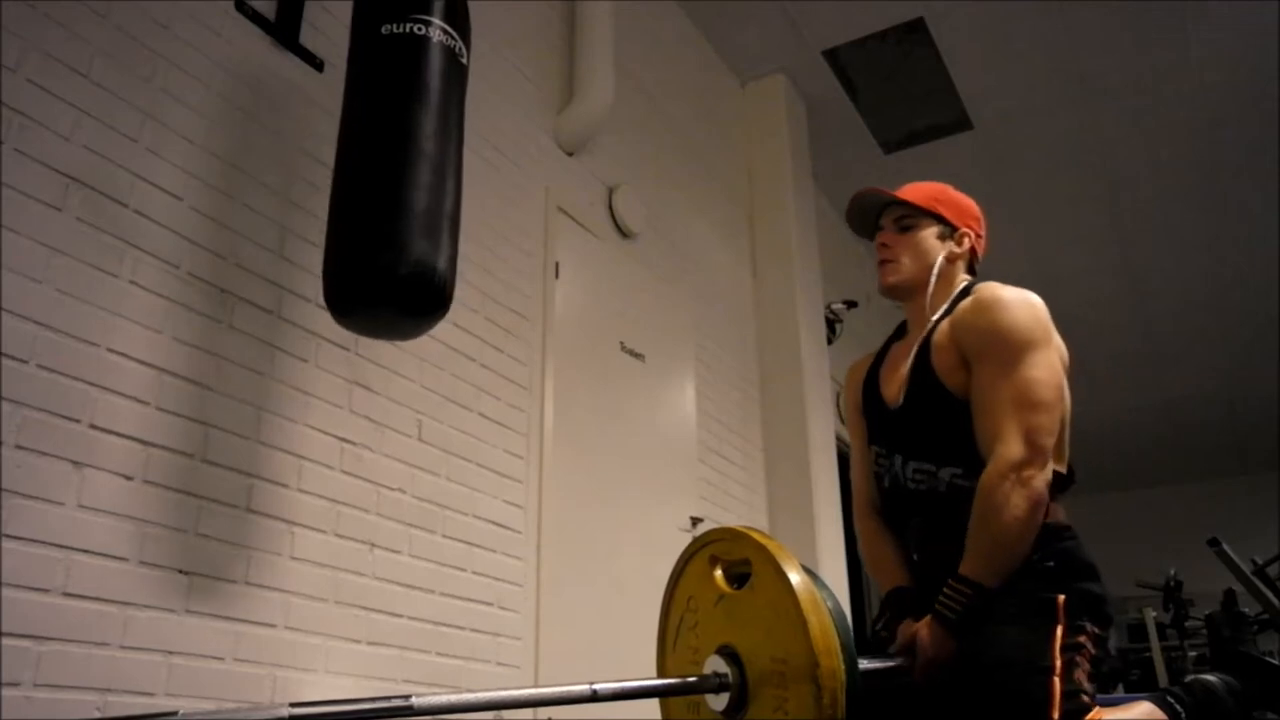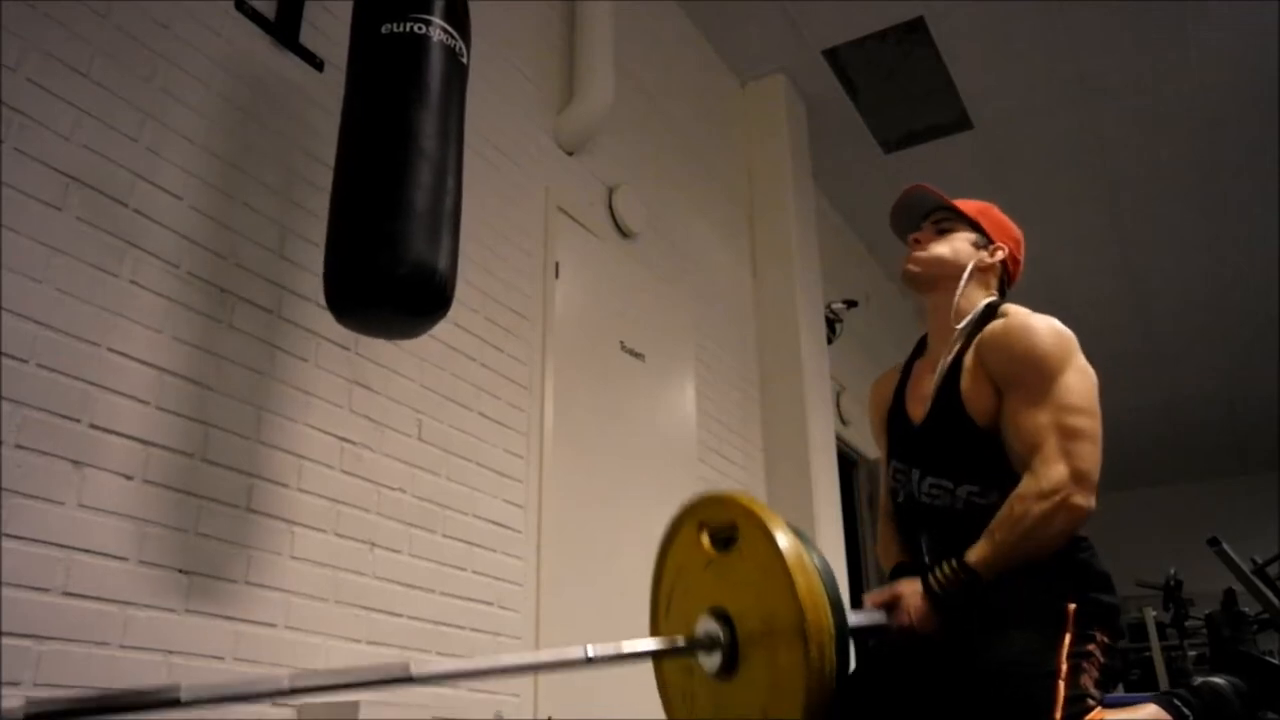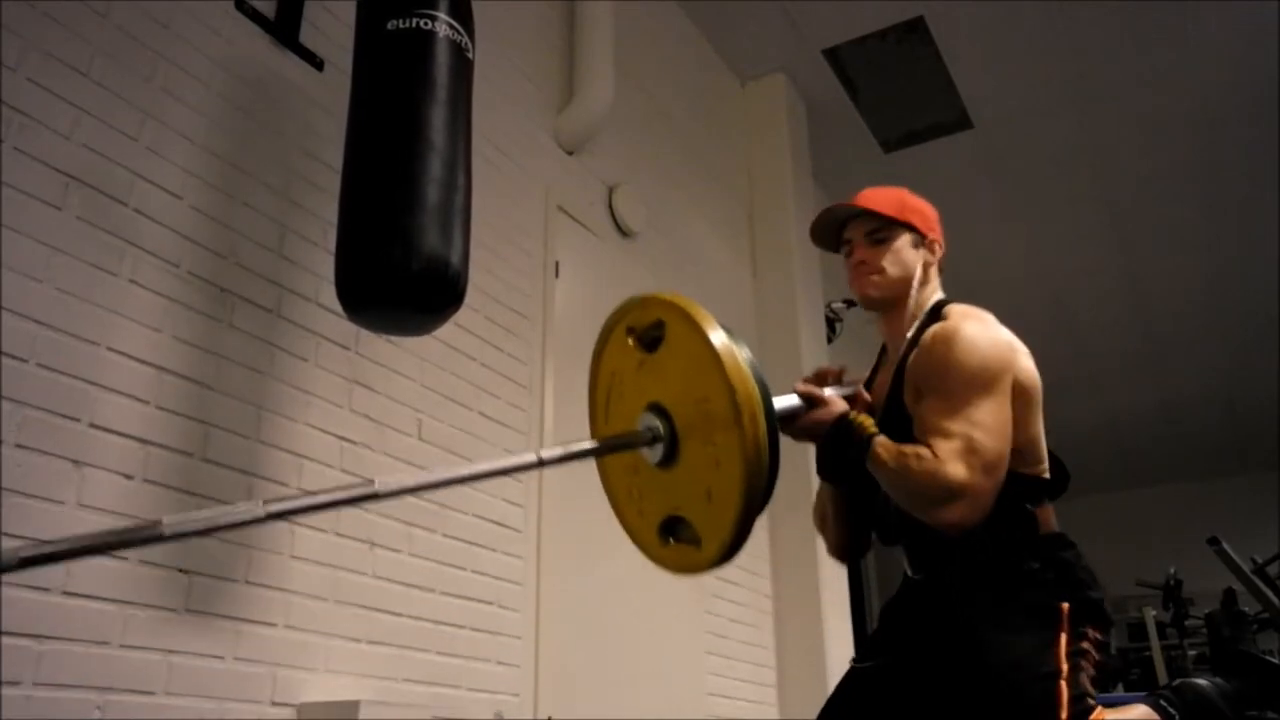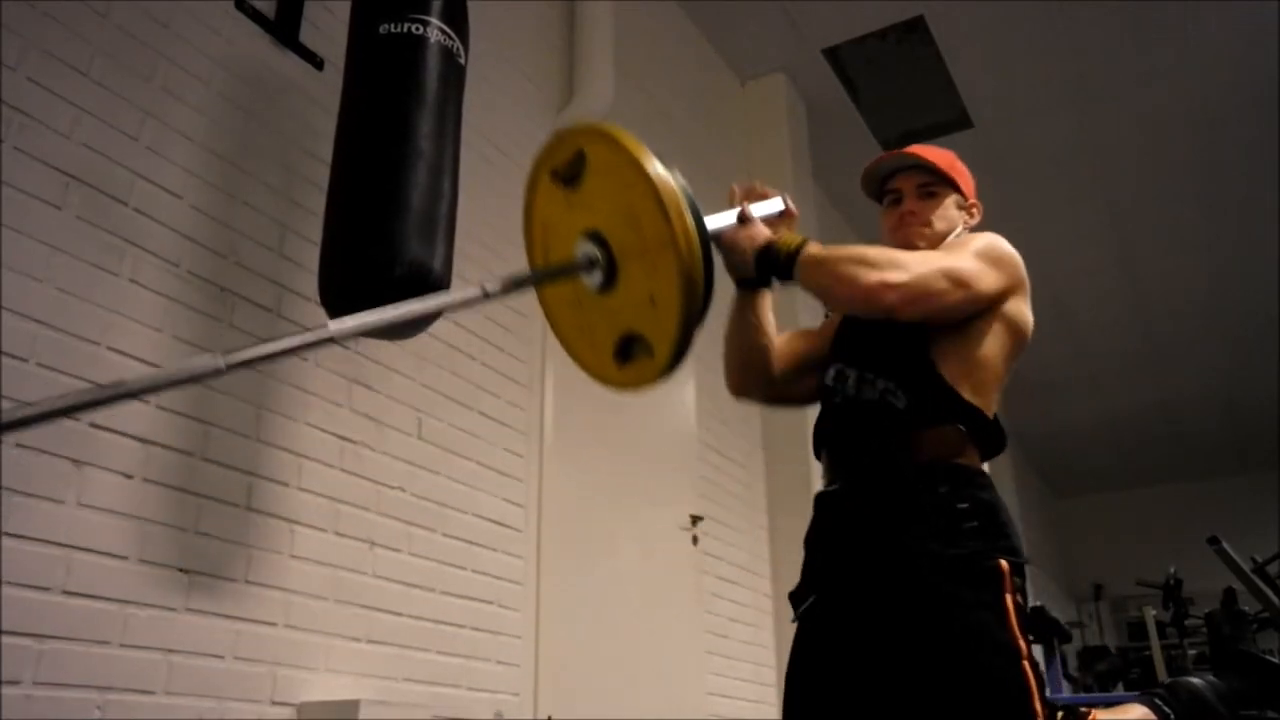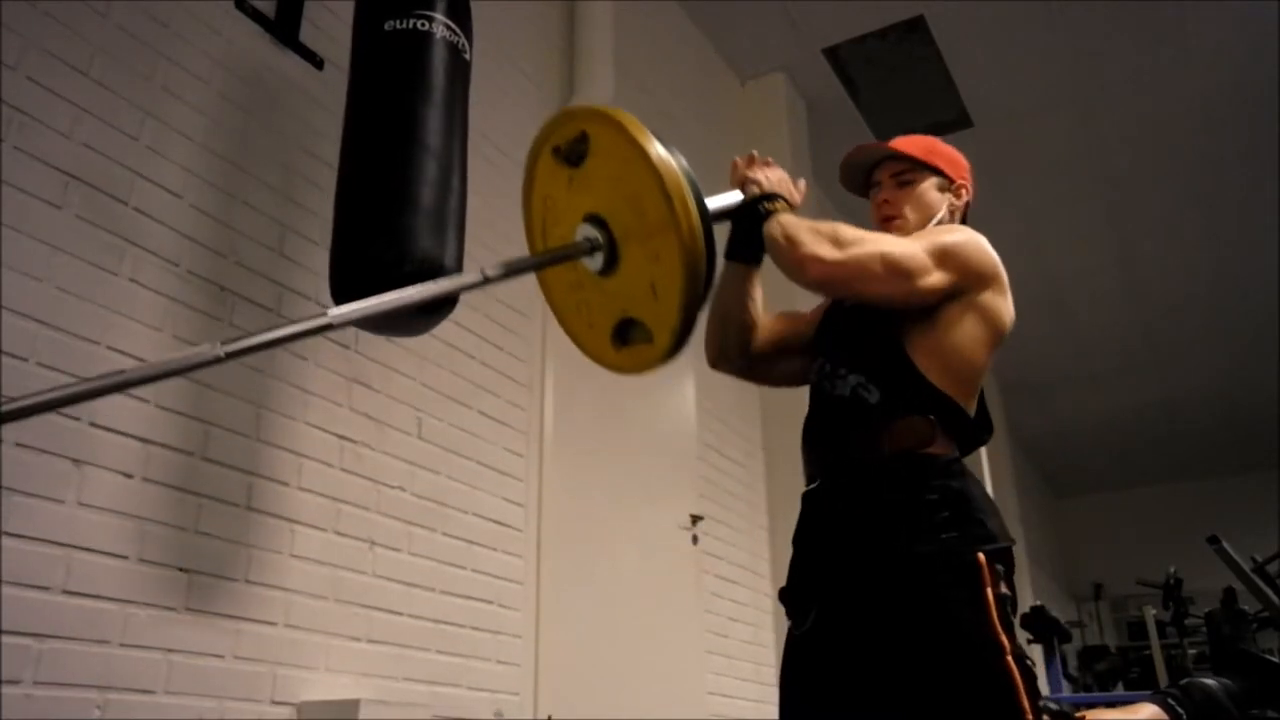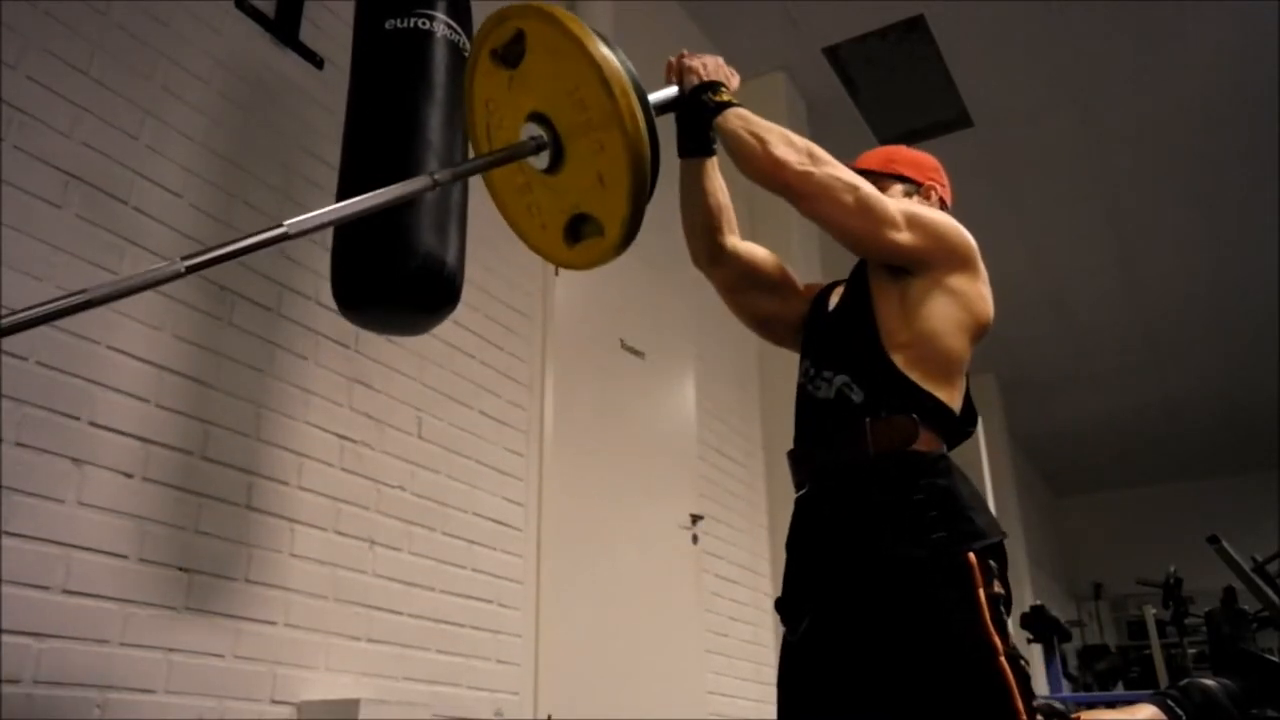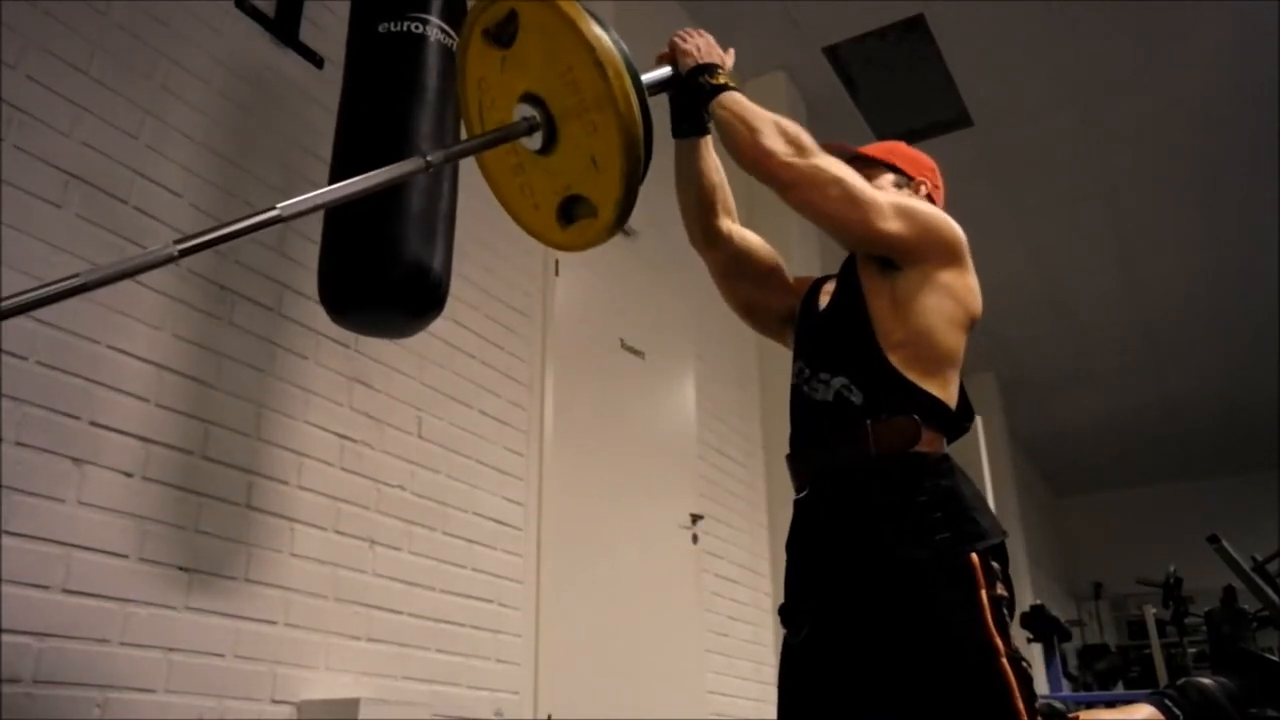
dt=0.7s
person 1, frame 1
left shoulder: (998, 314)
right shoulder: (866, 377)
left elbow: (1021, 472)
right elbow: (870, 508)
left wrist: (953, 612)
right wrist: (904, 607)
left hip: (1029, 585)
right hip: (931, 595)
person 1, frame 2
left shoulder: (1022, 340)
right shoulder: (889, 390)
left elbow: (1065, 490)
left wrist: (943, 588)
right wrist: (906, 581)
left hip: (1041, 598)
right hip: (948, 599)
person 1, frame 3
left shoulder: (961, 342)
right shoulder: (874, 382)
left elbow: (958, 497)
right elbow: (845, 544)
left wrist: (853, 435)
right wrist: (833, 445)
left hip: (1029, 597)
right hip: (934, 602)
person 1, frame 4
left shoulder: (986, 260)
right shoulder: (853, 315)
left elbow: (889, 283)
right elbow: (755, 377)
left wrist: (786, 252)
right wrist: (752, 277)
left hip: (944, 534)
right hip: (843, 542)
person 1, frame 5
left shoulder: (962, 256)
right shoulder: (844, 313)
left elbow: (826, 256)
right elbow: (732, 349)
left wrist: (772, 205)
right wrist: (745, 235)
left hip: (931, 530)
right hip: (832, 542)
person 1, frame 6
left shoulder: (941, 249)
right shoulder: (821, 307)
left elbow: (800, 169)
right elbow: (717, 252)
left wrist: (716, 103)
right wrist: (694, 136)
left hip: (922, 535)
right hip: (826, 544)
person 1, frame 7
left shoulder: (927, 242)
right shoulder: (812, 301)
left elbow: (787, 158)
right elbow: (714, 232)
left wrist: (713, 85)
right wrist: (689, 118)
left hip: (922, 537)
right hip: (825, 546)
